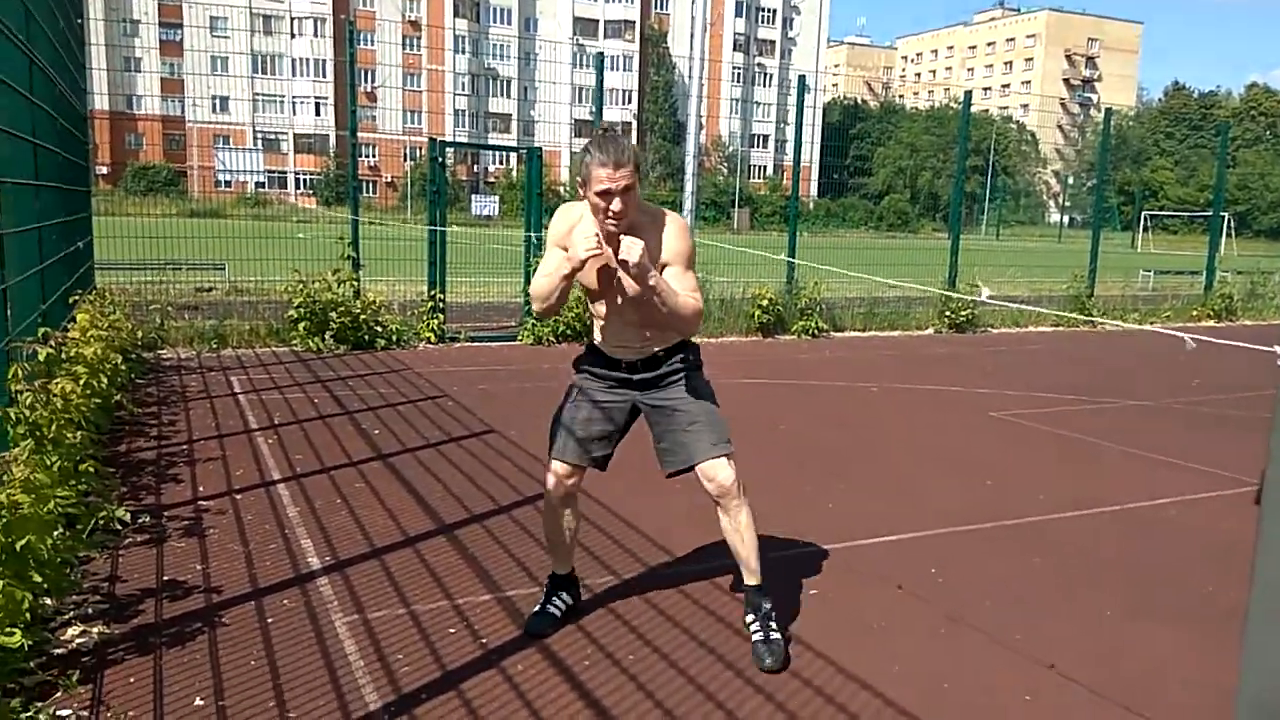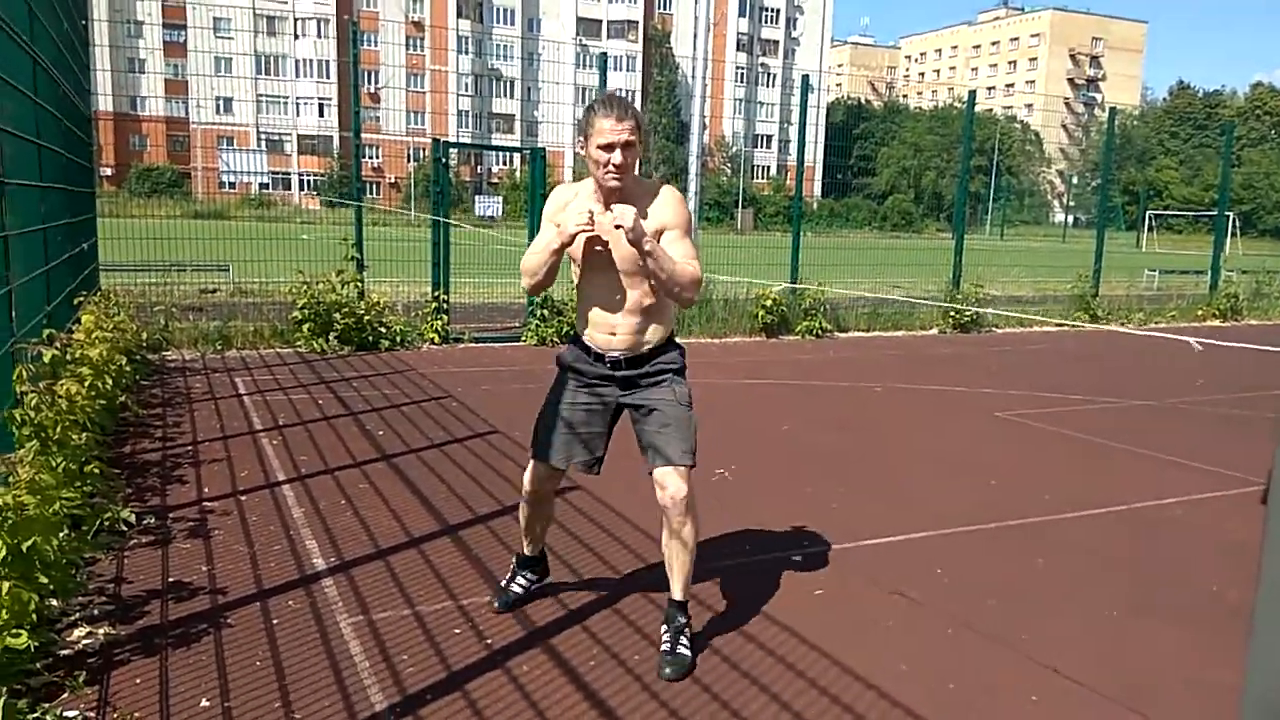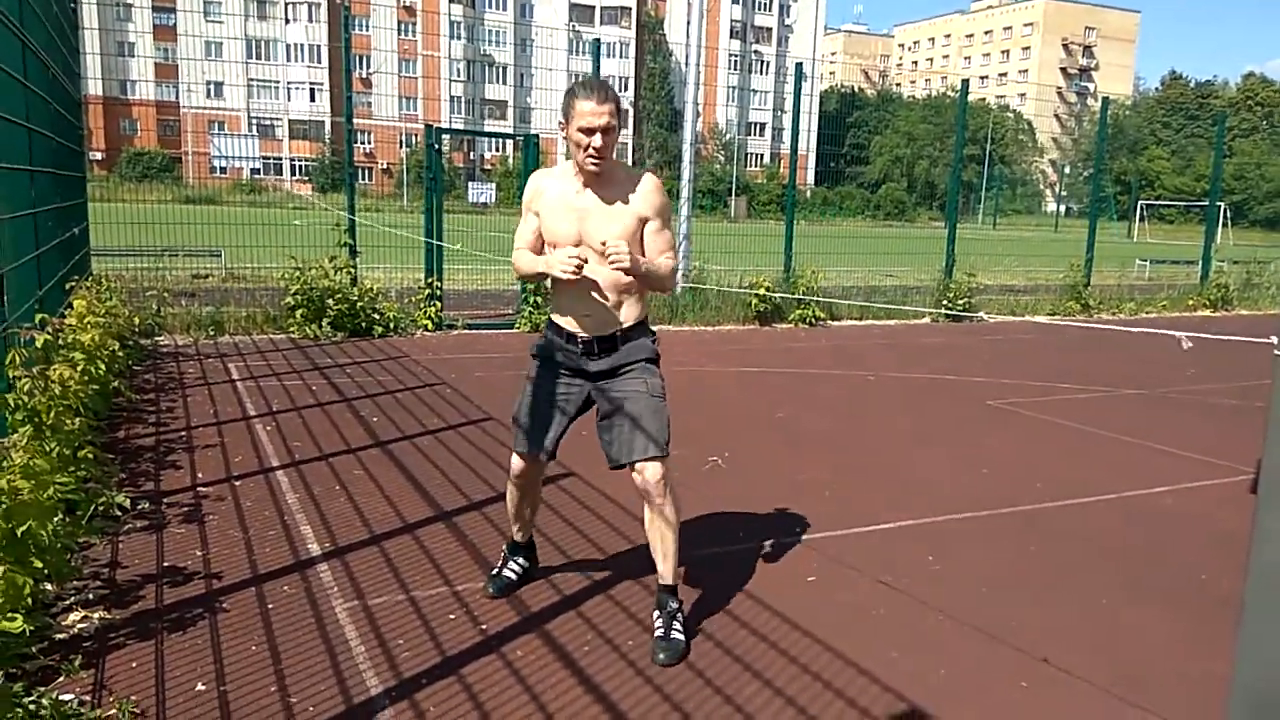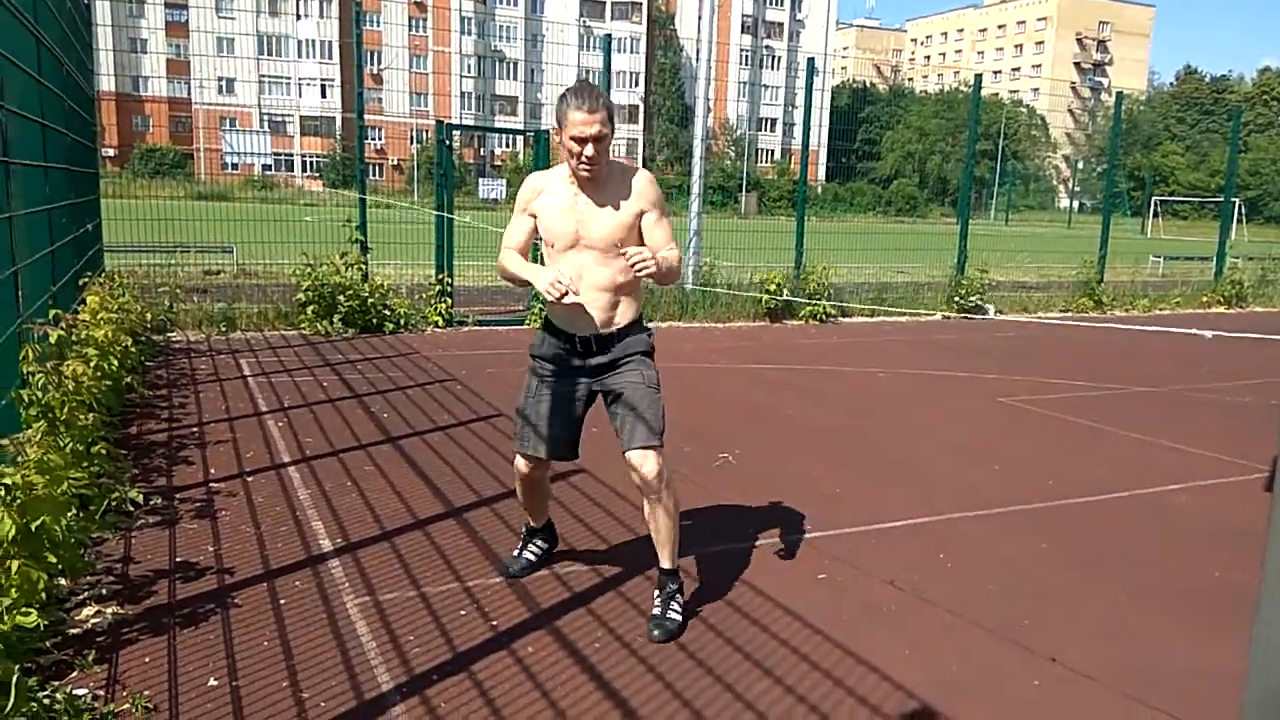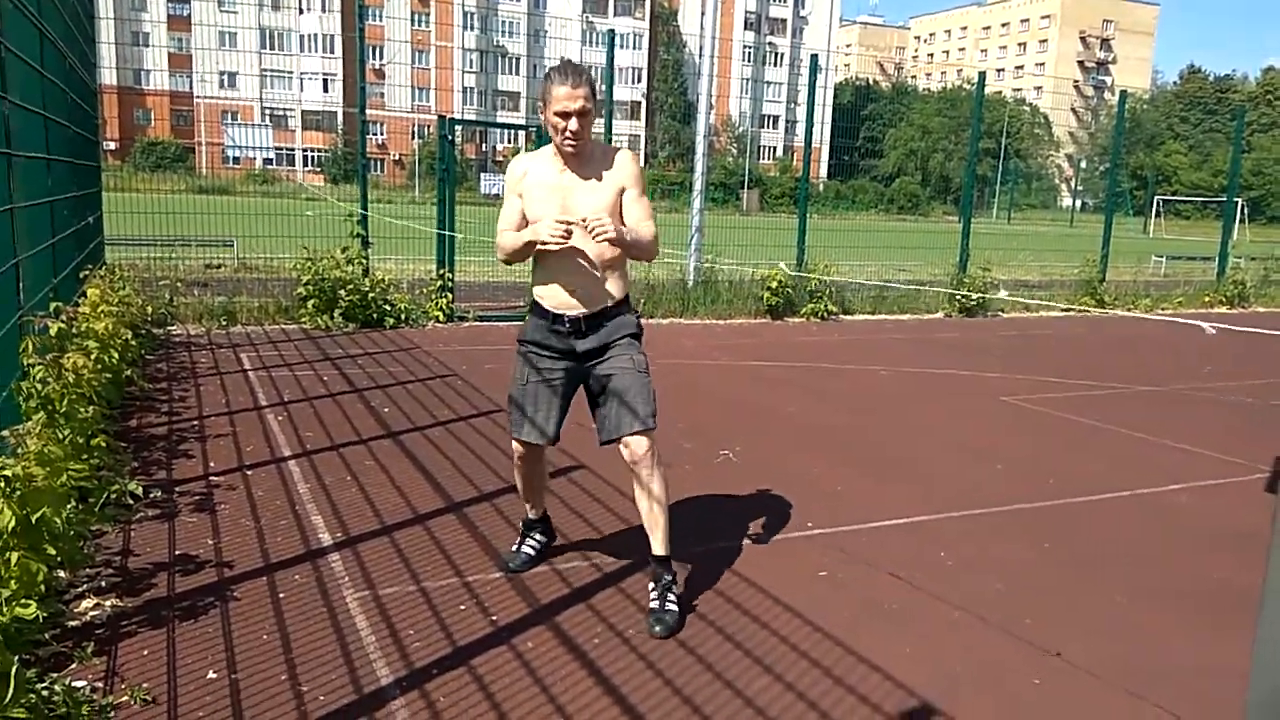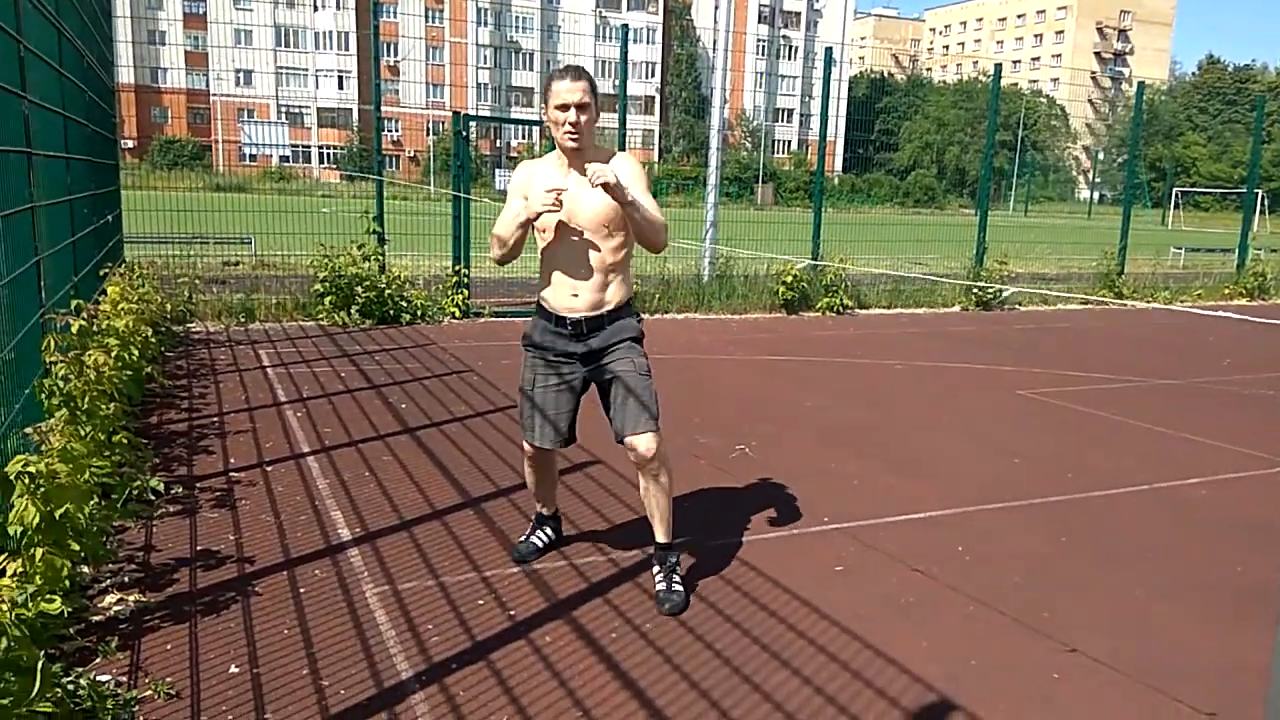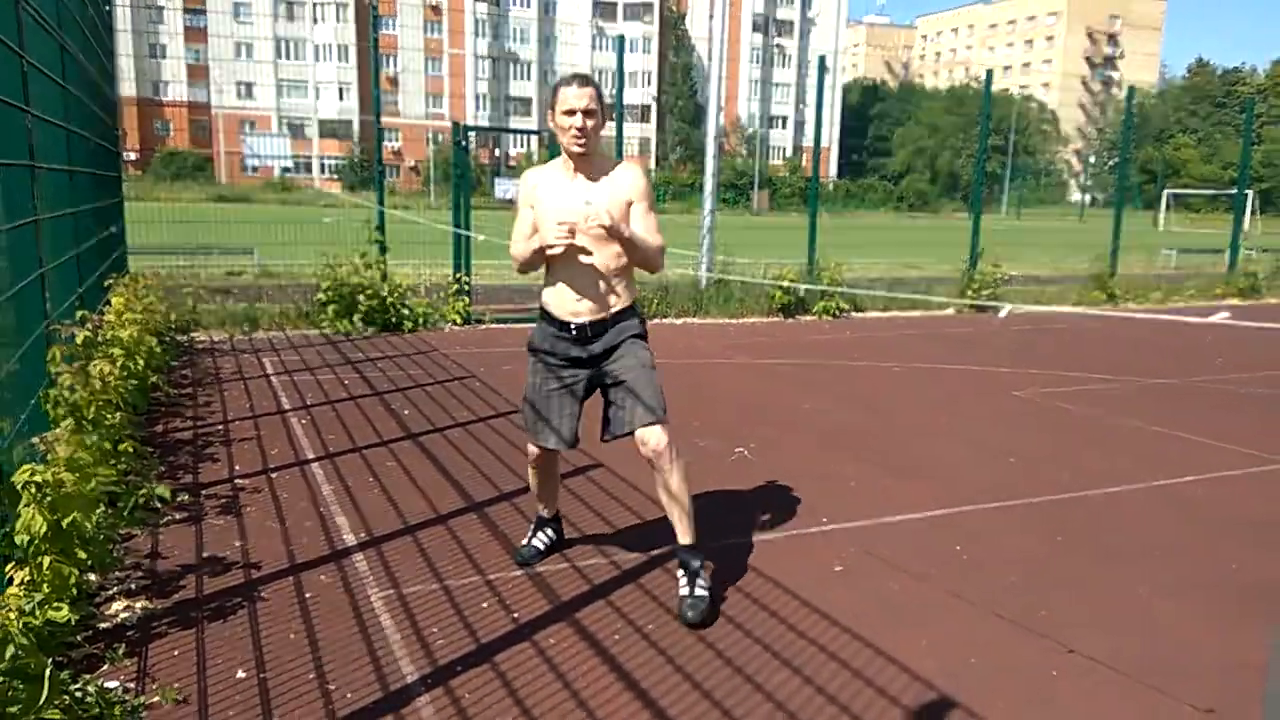
dt=0.2s
person 1, frame 1
left shoulder: (670, 230)
right shoulder: (567, 222)
left elbow: (692, 319)
right elbow: (540, 305)
left wrist: (646, 278)
right wrist: (571, 266)
left hip: (674, 370)
right hip: (603, 368)
left knee: (723, 482)
right knee: (559, 482)
left ankle: (756, 603)
right ankle: (561, 587)
person 1, frame 2
left shoulder: (666, 203)
right shoulder: (564, 201)
left elbow: (690, 291)
right elbow: (529, 281)
left wrist: (642, 246)
right wrist: (561, 236)
left hip: (654, 367)
right hip: (588, 364)
left knee: (675, 491)
right knee: (539, 476)
left ankle: (677, 614)
right ankle: (531, 564)
person 1, frame 3
left shoulder: (645, 190)
right shoulder: (541, 186)
left elbow: (667, 273)
right elbow: (518, 259)
left wrist: (641, 271)
right wrist: (547, 266)
left hip: (627, 353)
right hip: (559, 347)
left knee: (651, 476)
right knee: (522, 467)
left ankle: (668, 602)
right ankle: (521, 551)
person 1, frame 4
left shoulder: (640, 185)
right shoulder: (536, 187)
left elbow: (671, 268)
right elbow: (506, 260)
left wrist: (657, 265)
right wrist: (534, 274)
left hip: (624, 348)
right hip: (558, 346)
left knee: (647, 469)
right knee: (528, 464)
left ankle: (669, 584)
right ankle: (539, 535)
person 1, frame 5
left shoulder: (620, 163)
right shoulder: (523, 170)
left elbow: (650, 248)
right elbow: (503, 253)
left wrist: (621, 232)
right wrist: (533, 234)
left hip: (612, 328)
right hip: (546, 331)
left knee: (639, 450)
right knee: (525, 447)
left ankle: (662, 574)
right ankle: (538, 527)
person 1, frame 6
left shoulder: (625, 167)
right shoulder: (527, 175)
left elbow: (657, 241)
right elbow: (498, 253)
left wrist: (626, 198)
right wrist: (526, 215)
left hip: (615, 330)
right hip: (550, 333)
left knee: (647, 447)
right knee: (538, 446)
left ankle: (666, 558)
right ankle: (548, 521)
person 1, frame 7
left shoulder: (628, 176)
right shoulder: (533, 181)
left elbow: (654, 260)
right elbow: (519, 261)
left wrist: (624, 234)
right wrist: (541, 243)
left hip: (619, 332)
right hip: (555, 335)
left knee: (655, 443)
right knee: (539, 449)
left ankle: (692, 564)
right ankle: (549, 524)
